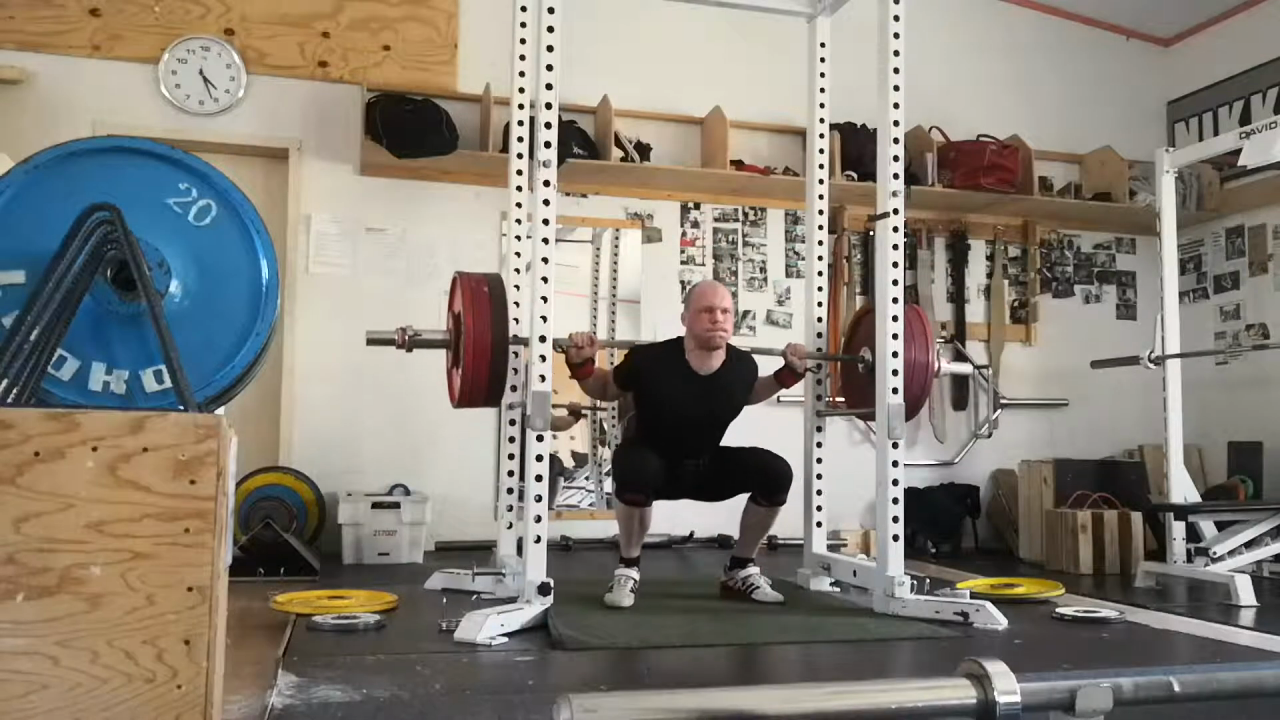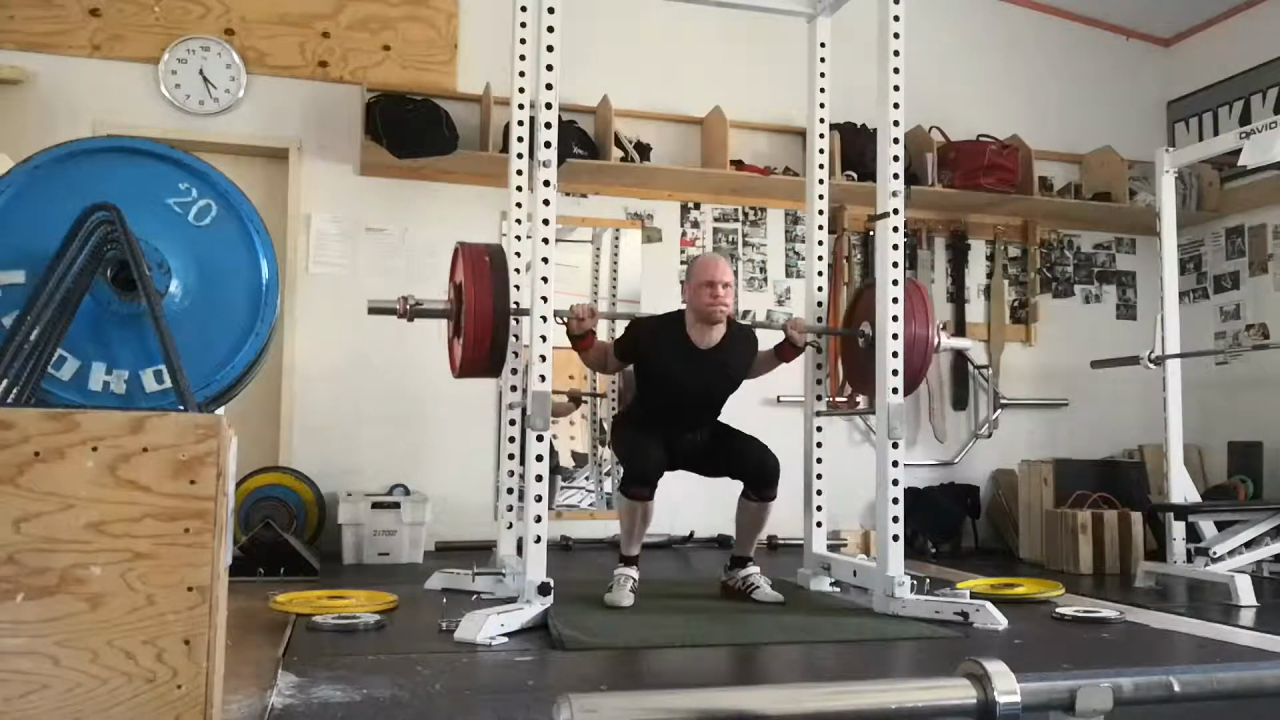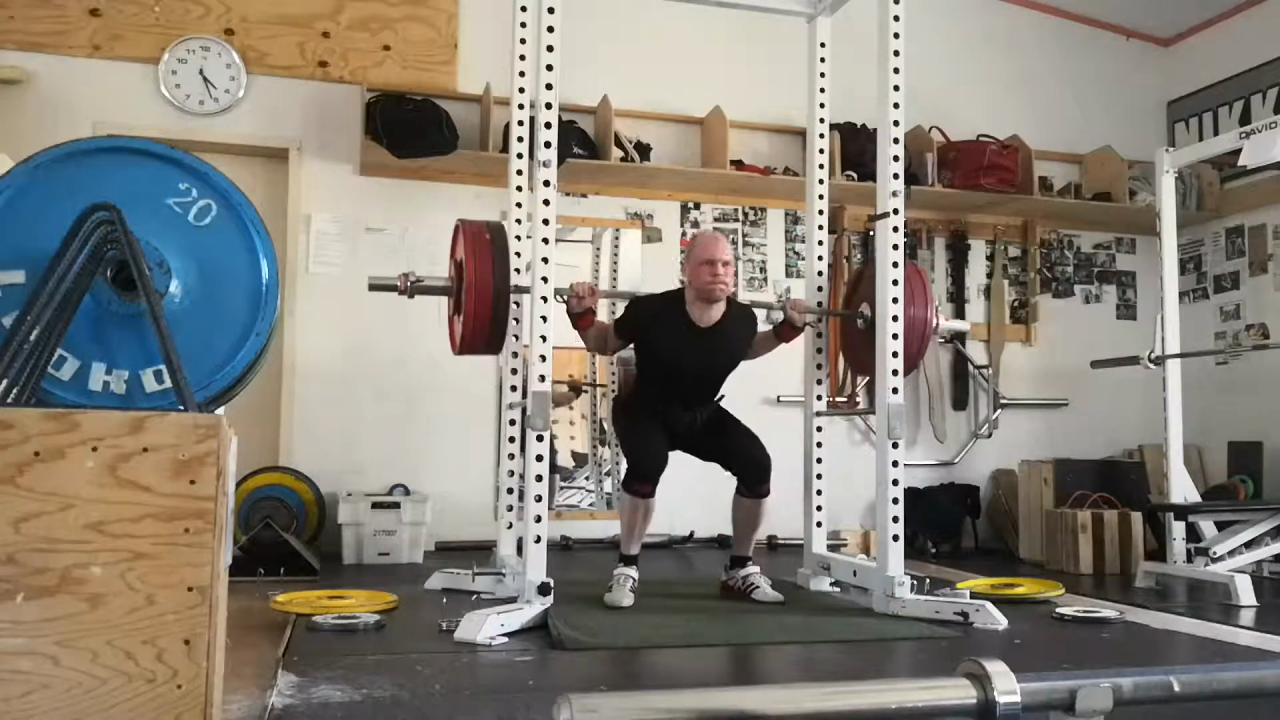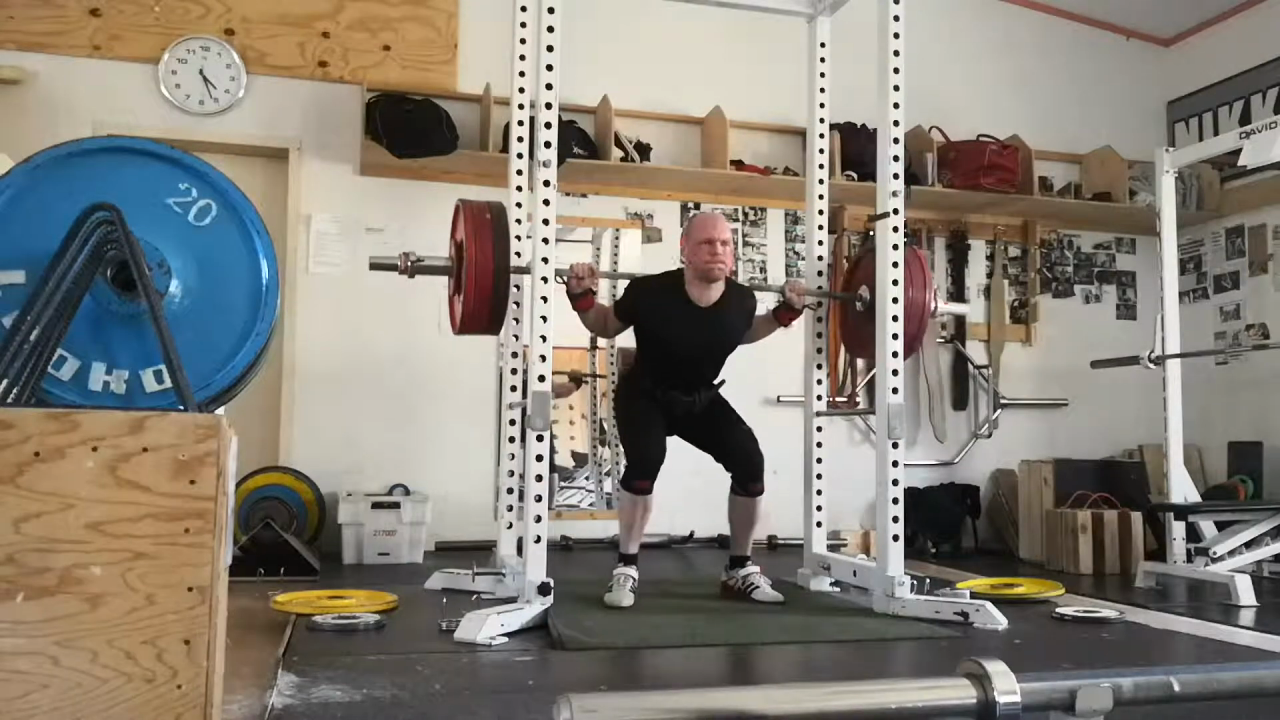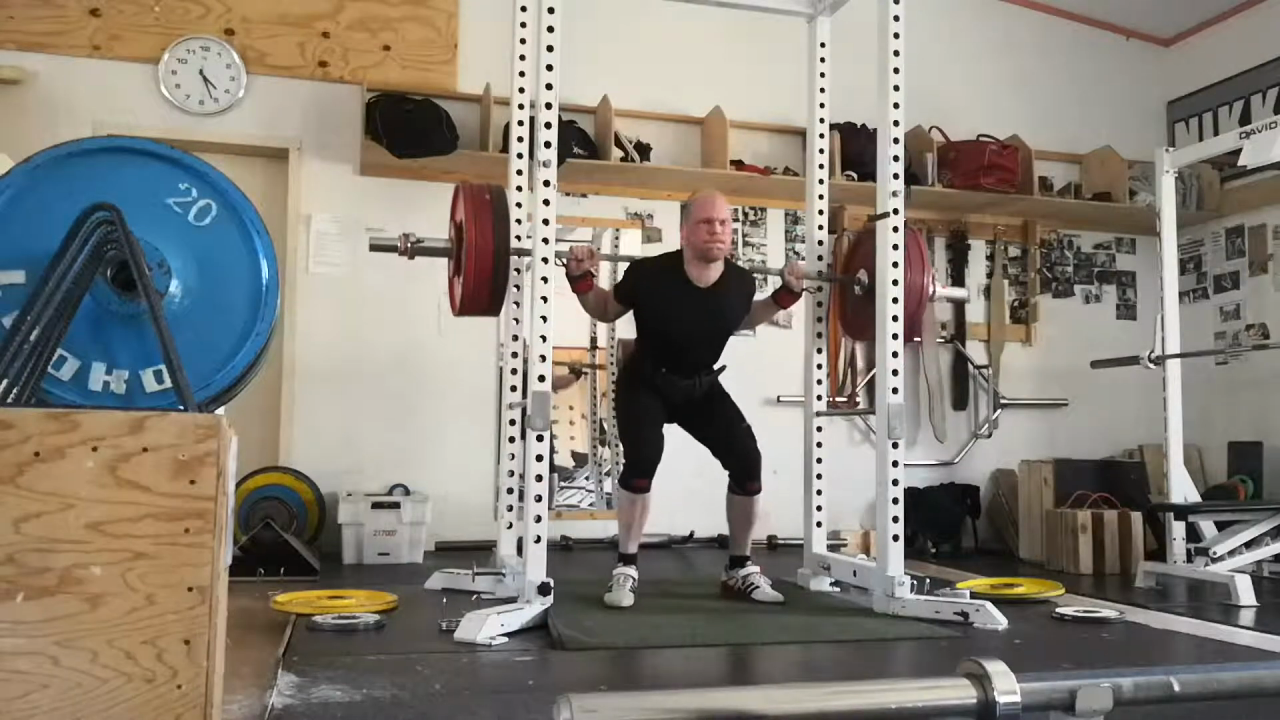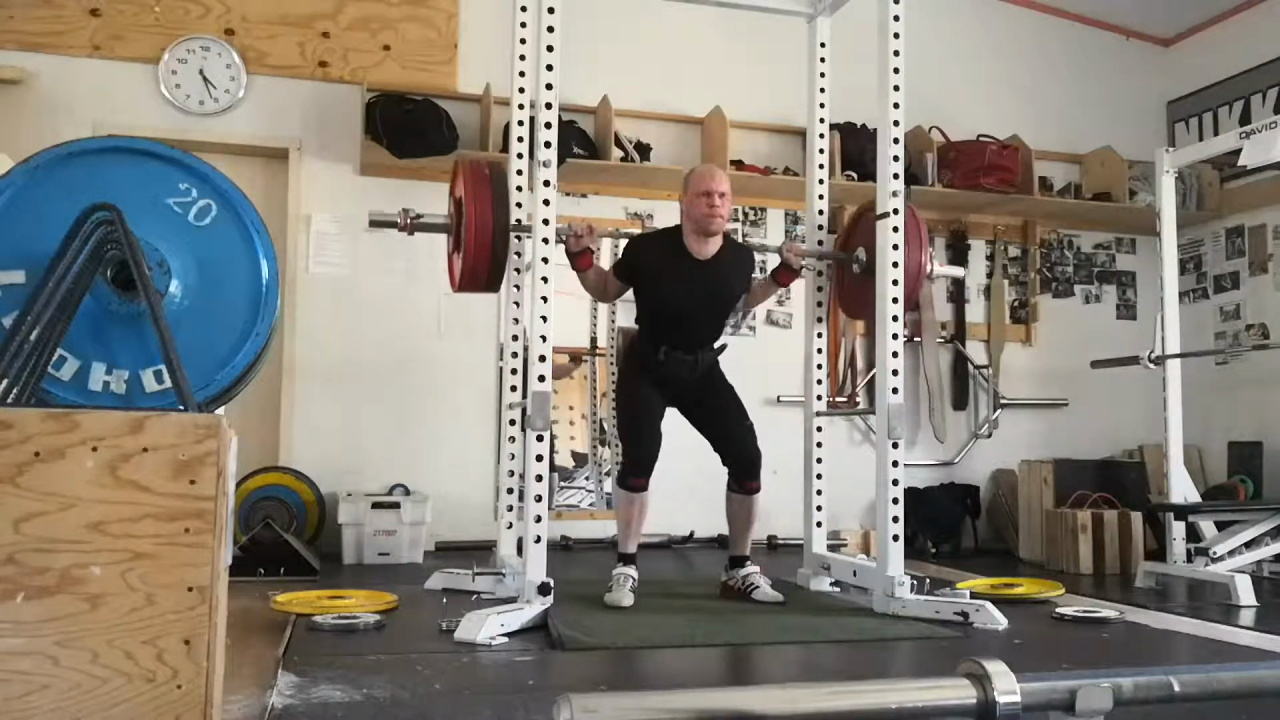
dt=0.2s
person 1, frame 1
left shoulder: (742, 367)
right shoulder: (650, 361)
right elbow: (606, 390)
left wrist: (789, 375)
right wrist: (581, 365)
left hip: (708, 467)
right hip: (652, 465)
left knee: (775, 472)
right knee: (636, 468)
left ankle: (739, 570)
right ankle: (628, 570)
person 1, frame 2
left shoulder: (742, 340)
right shoulder: (651, 333)
right elbow: (607, 363)
left wrist: (789, 348)
right wrist: (582, 337)
left hip: (704, 436)
right hip: (644, 431)
left knee: (764, 466)
right knee: (644, 465)
left ankle: (740, 569)
right ankle: (627, 569)
person 1, frame 3
left shoulder: (742, 319)
right shoulder: (651, 312)
right elbow: (606, 344)
left wrist: (788, 329)
right wrist: (582, 315)
left hip: (702, 415)
right hip: (644, 412)
left knee: (756, 463)
right knee: (646, 464)
left ankle: (739, 569)
right ankle: (627, 568)
person 1, frame 4
left shoulder: (741, 301)
right shoulder: (650, 293)
right elbow: (606, 327)
left wrist: (787, 311)
right wrist: (581, 297)
left hip: (701, 399)
right hip: (645, 397)
left knee: (749, 461)
right knee: (645, 461)
left ankle: (740, 570)
right ankle: (626, 569)
person 1, frame 5
left shoulder: (740, 283)
right shoulder: (650, 275)
right elbow: (606, 311)
left wrist: (786, 295)
right wrist: (581, 280)
left hip: (702, 387)
right hip: (645, 384)
left knee: (747, 459)
right knee: (643, 459)
left ankle: (739, 570)
right ankle: (626, 569)
person 1, frame 6
left shoulder: (740, 259)
right shoulder: (649, 250)
right elbow: (605, 290)
left wrist: (785, 273)
right wrist: (580, 256)
left hip: (703, 370)
right hip: (647, 370)
left knee: (747, 458)
right knee: (641, 457)
left ankle: (739, 570)
right ankle: (625, 569)
